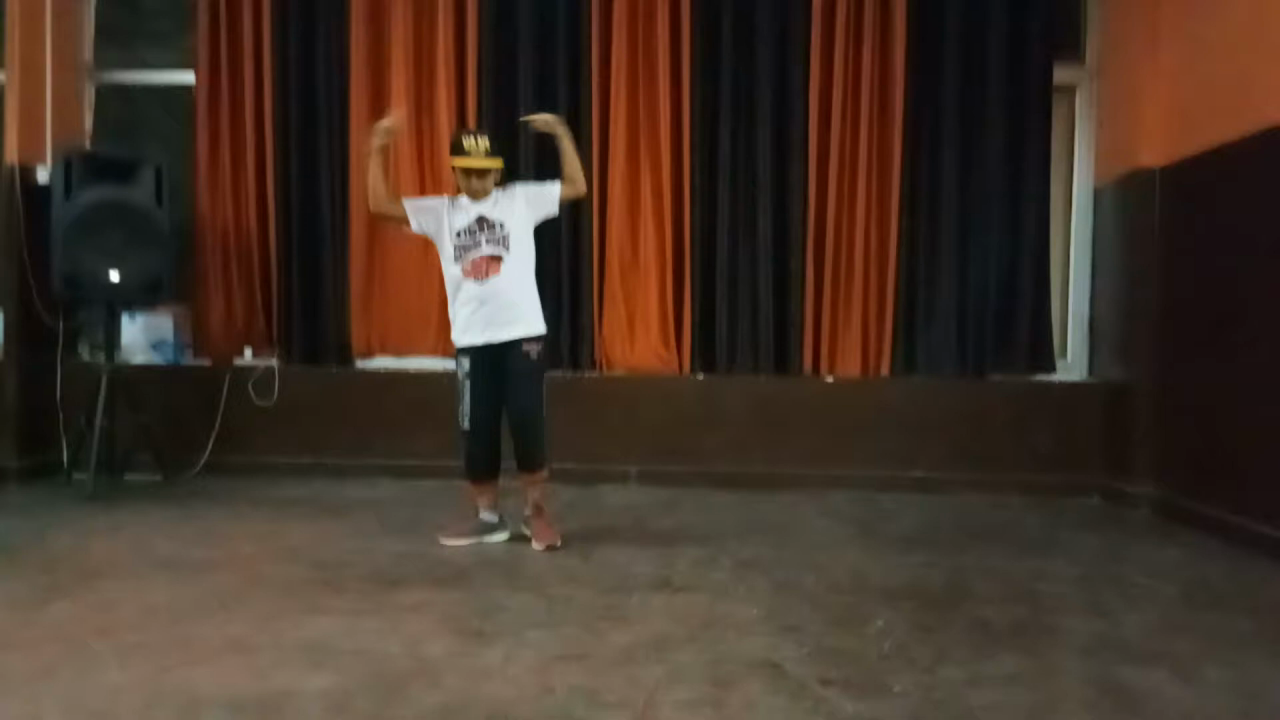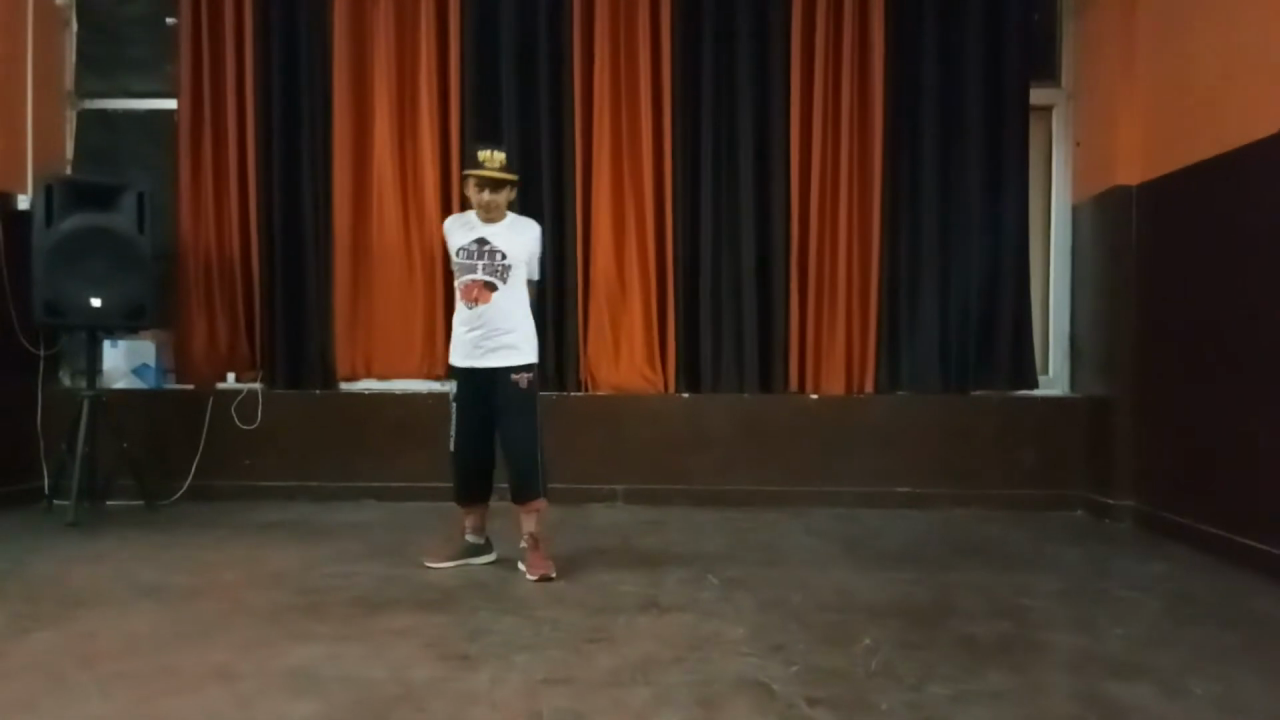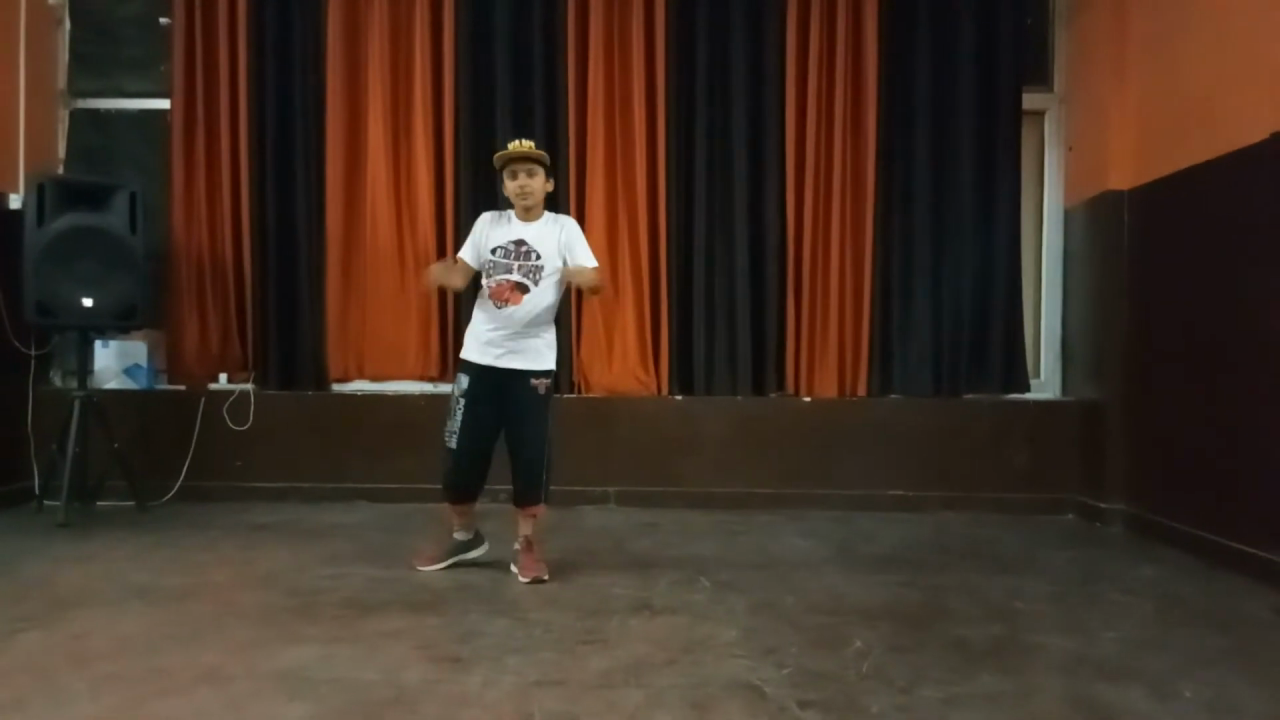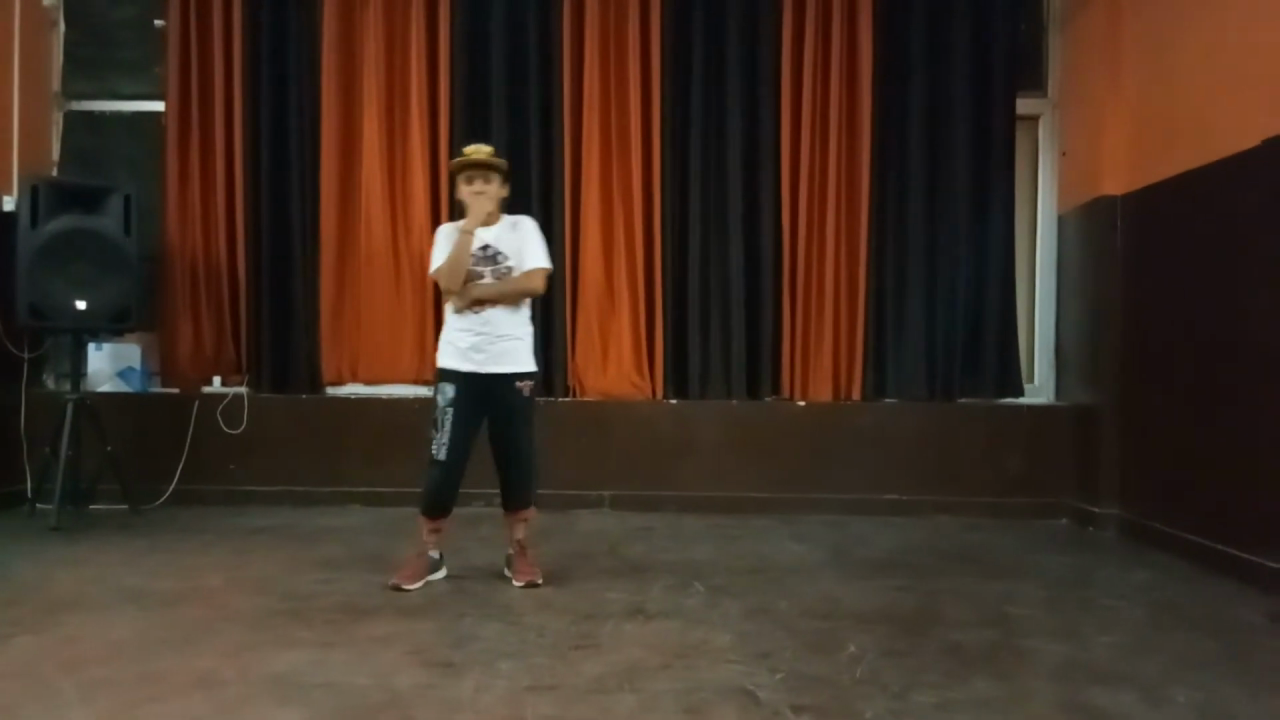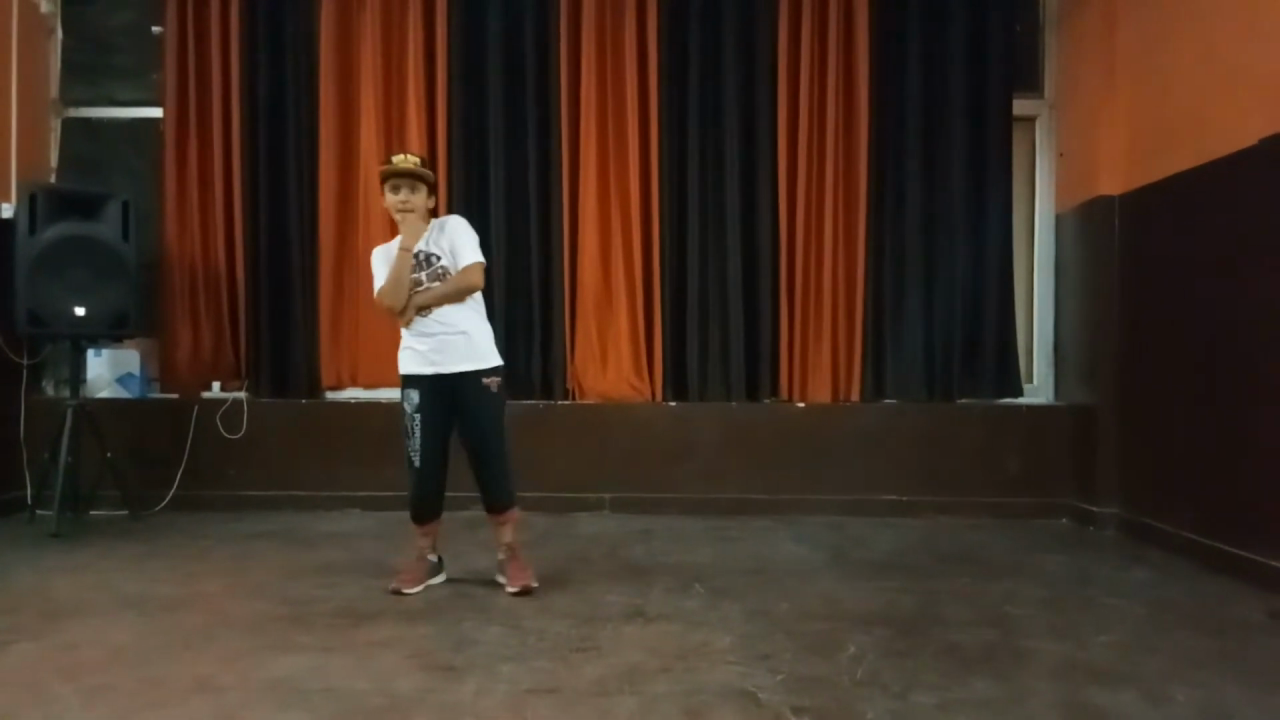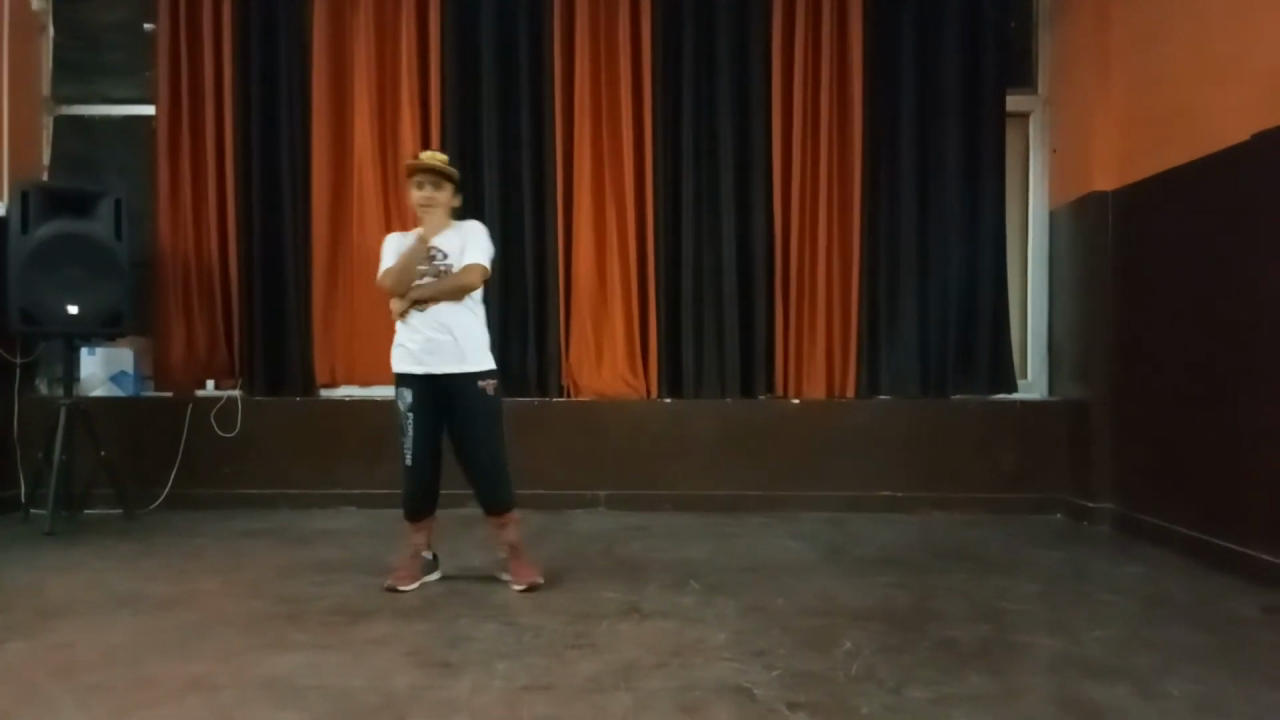
dt=0.5s
person 1, frame 1
left shoulder: (522, 200)
right shoulder: (440, 212)
left elbow: (576, 188)
right elbow: (381, 204)
left wrist: (561, 133)
right wrist: (378, 145)
left hip: (523, 335)
right hip: (472, 340)
left knee: (529, 424)
right knee: (477, 431)
left ankle: (537, 513)
right ankle: (487, 516)
person 1, frame 2
left shoulder: (528, 231)
right shoulder: (454, 226)
left wrist: (515, 327)
left hip: (515, 360)
right hip: (465, 361)
left knee: (522, 451)
right knee: (466, 454)
left ankle: (531, 544)
right ankle: (474, 538)
person 1, frame 3
left shoulder: (564, 228)
right shoulder: (489, 224)
left elbow: (593, 278)
right elbow: (460, 278)
left wrist: (578, 274)
right wrist: (446, 274)
left hip: (532, 362)
right hip: (479, 357)
left knee: (530, 456)
right knee: (463, 450)
left ankle: (526, 546)
right ankle: (463, 535)
person 1, frame 4
left shoulder: (523, 227)
right shoulder: (449, 233)
left elbow: (534, 283)
right elbow: (448, 284)
left wrist: (475, 291)
right wrist: (470, 227)
left hip: (512, 364)
right hip: (458, 364)
left knee: (517, 461)
right knee: (446, 459)
left ankle: (519, 551)
right ankle: (429, 553)
person 1, frame 5
left shoulder: (453, 227)
right shoulder: (383, 254)
left elbow: (474, 279)
right elbow: (393, 303)
left wrist: (419, 300)
right wrist: (408, 244)
left hip: (477, 363)
right hip: (420, 369)
left knee: (492, 461)
right knee: (424, 467)
left ankle: (510, 553)
right ankle: (426, 556)
person 1, frame 6
left shoulder: (472, 232)
right shoulder: (397, 242)
left elbow: (469, 280)
right elbow: (389, 287)
left wrist: (413, 295)
right wrist: (425, 236)
left hip: (471, 366)
right hip: (416, 369)
left knee: (487, 461)
right knee: (418, 465)
left ankle: (513, 551)
right ankle: (420, 554)
